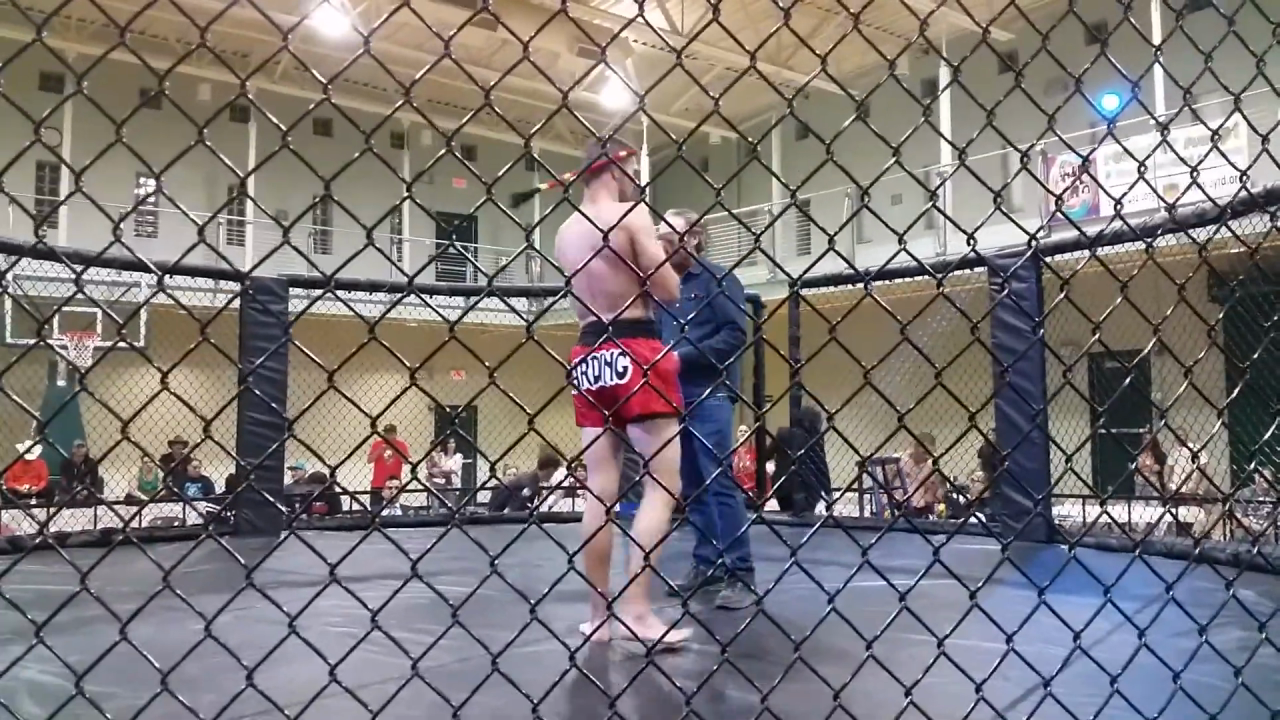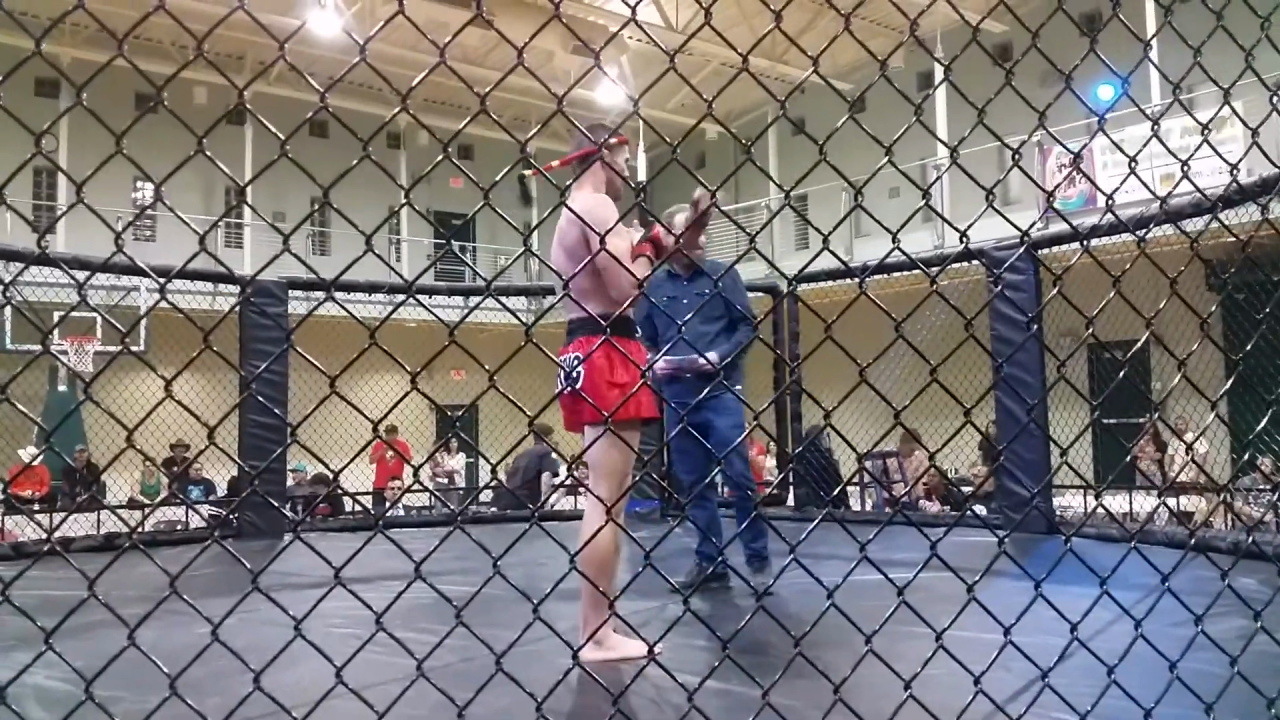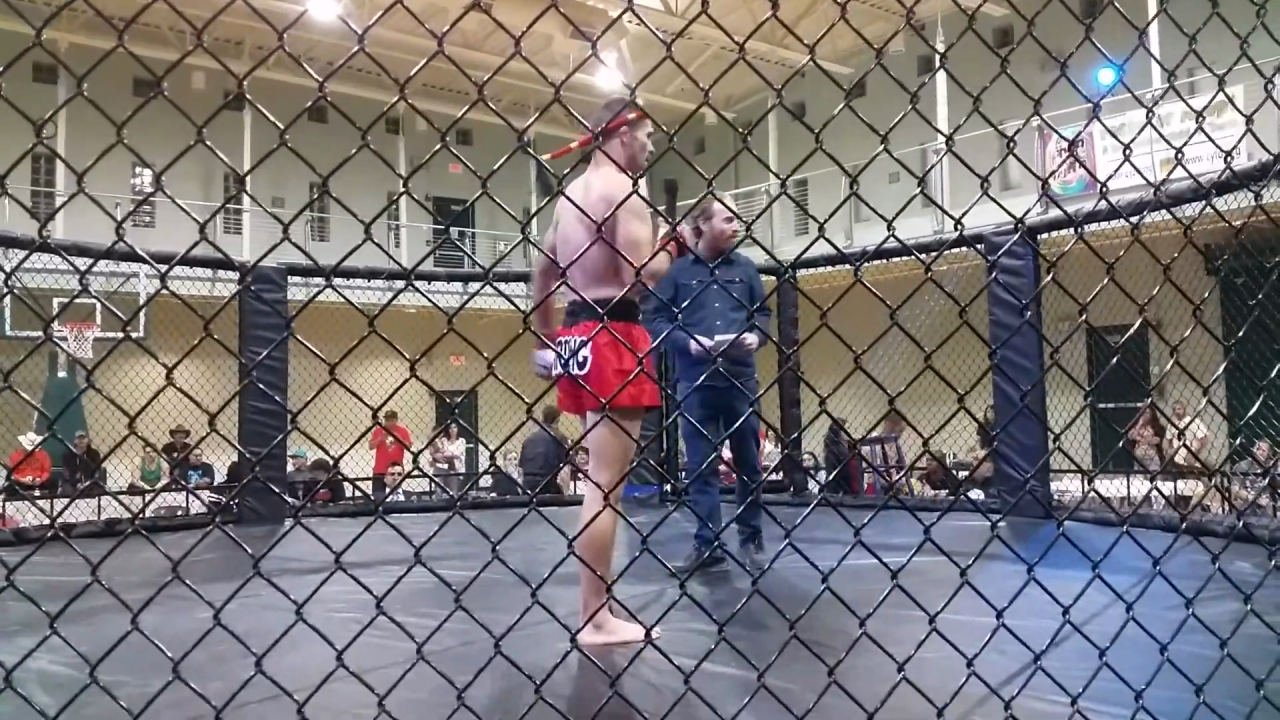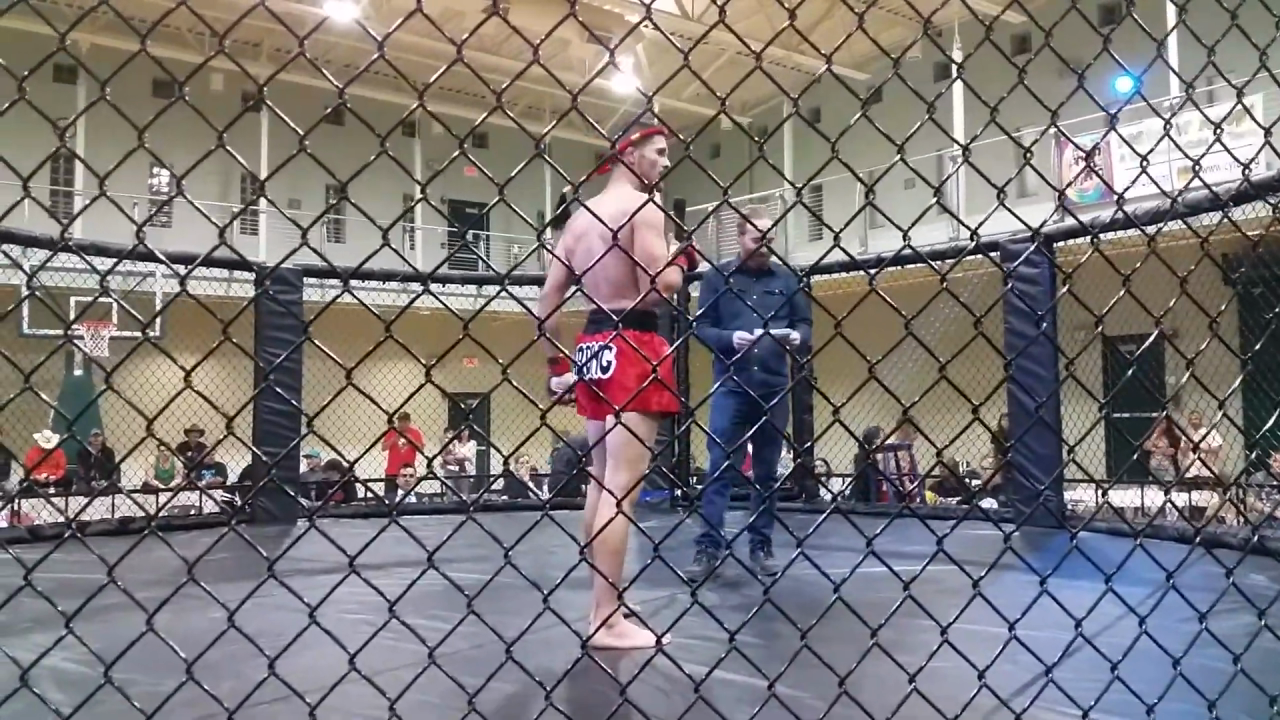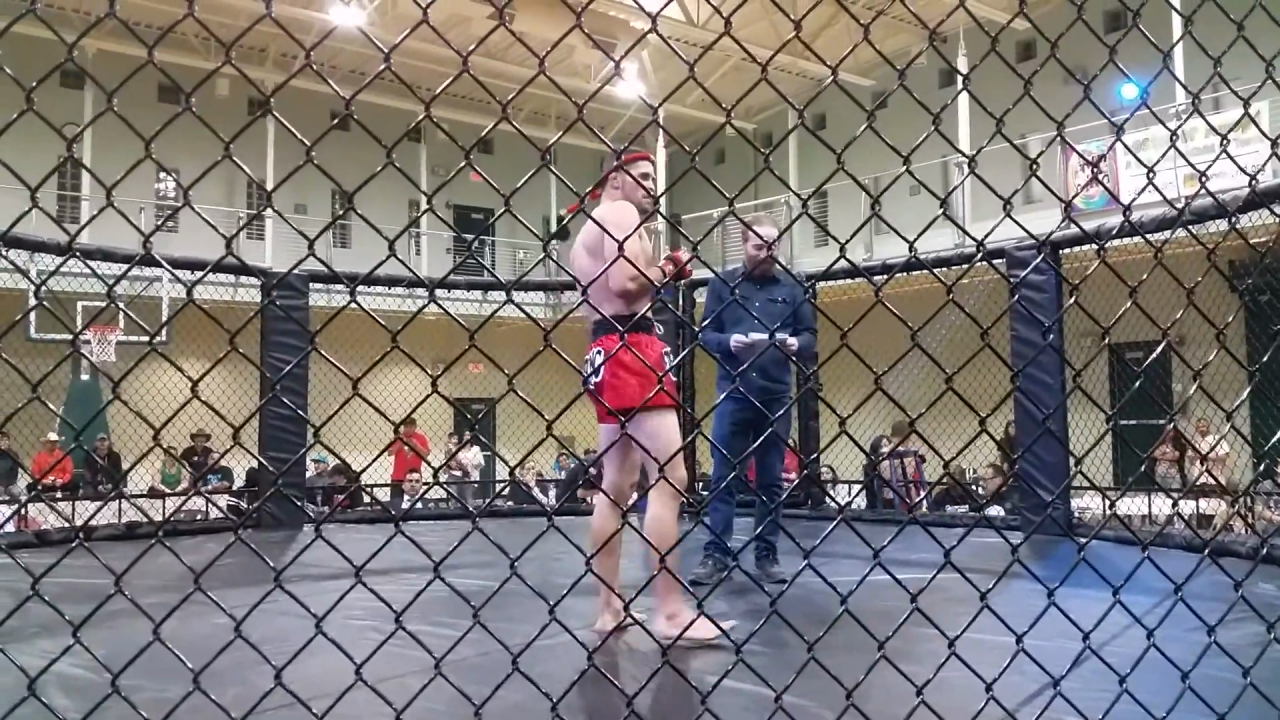
dt=0.5s
person 1, frame 1
left shoulder: (565, 232)
right shoulder: (632, 216)
right elbow: (669, 291)
left hip: (589, 357)
right hip: (636, 353)
left knee: (600, 492)
right knee: (662, 484)
left ankle: (600, 614)
right ankle: (636, 610)
person 1, frame 2
left shoulder: (574, 211)
right shoulder: (598, 207)
left elbow: (626, 267)
right elbow: (626, 289)
left wrist: (689, 226)
right wrist: (649, 249)
left hip: (582, 352)
right hip: (608, 355)
left knee: (600, 497)
right knee: (609, 500)
left ankle: (597, 623)
right ankle: (597, 633)
person 1, frame 3
left shoulder: (573, 193)
right shoulder: (625, 188)
left elbow: (543, 275)
right elbow: (642, 277)
left wrist: (546, 338)
right wrist: (671, 244)
left hip: (575, 337)
right hip: (611, 337)
left knee: (600, 480)
right knee: (609, 484)
left ankle: (595, 606)
right ankle: (596, 619)
person 1, frame 4
left shoulder: (580, 215)
right shoulder: (644, 204)
left elbow: (549, 298)
right elbow: (660, 287)
left wrist: (557, 363)
right wrist: (684, 259)
left hip: (592, 346)
right hip: (632, 347)
left knee: (602, 480)
right knee: (625, 484)
left ankle: (602, 605)
right ankle: (608, 620)
person 1, frame 5
left shoulder: (587, 234)
right shoulder: (621, 212)
right elbow: (625, 282)
right wrist: (669, 268)
left hip: (606, 352)
right hip: (631, 351)
left knee: (615, 487)
right knee: (669, 478)
left ankle: (609, 608)
right ankle: (673, 612)
person 2, frame 1
left shoulder: (719, 279)
left elbow: (735, 335)
left wrist: (684, 357)
left hip: (711, 394)
left knee: (720, 482)
right knee: (691, 485)
left ankle: (740, 574)
right ankle: (707, 564)
person 2, frame 2
left shoulder: (723, 276)
right shoulder: (654, 286)
left elbow: (748, 326)
right elbow: (643, 338)
left wrist: (719, 357)
right wrist: (653, 362)
left hip: (722, 392)
right hip: (677, 397)
left knee: (739, 477)
right knee: (693, 483)
left ankle: (758, 560)
right ankle: (709, 561)
person 2, frame 3
left shoulder: (745, 267)
right shoulder: (676, 269)
left elbow: (763, 313)
right elbow: (659, 321)
left wrist: (756, 335)
right wrist: (687, 341)
left hip: (741, 379)
right hip: (695, 382)
left knee: (749, 464)
right knee: (700, 466)
left ankle: (750, 540)
right ankle: (707, 544)
person 2, frame 4
left shoulder: (787, 278)
right shoulder: (716, 277)
left elbow: (805, 323)
right elbow: (700, 328)
left wrist: (797, 338)
right wrist: (730, 339)
left hip: (773, 388)
right hip: (729, 386)
left knee: (767, 472)
right knee: (719, 467)
left ankle: (761, 547)
right ankle: (709, 547)
person 2, frame 5
left shoulder: (792, 288)
right shoulder: (721, 283)
left elbow: (810, 335)
right elbow: (705, 333)
left wrist: (796, 344)
right wrist: (728, 342)
left hip: (776, 395)
right hip: (732, 393)
left knee: (771, 480)
right knee: (723, 476)
left ankle: (767, 555)
right ankle: (717, 555)
